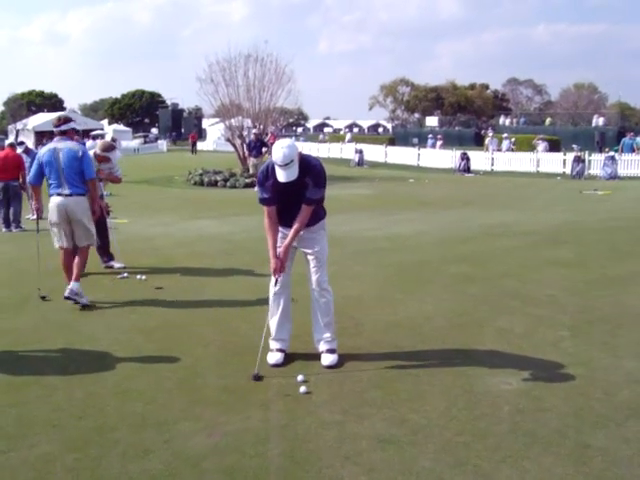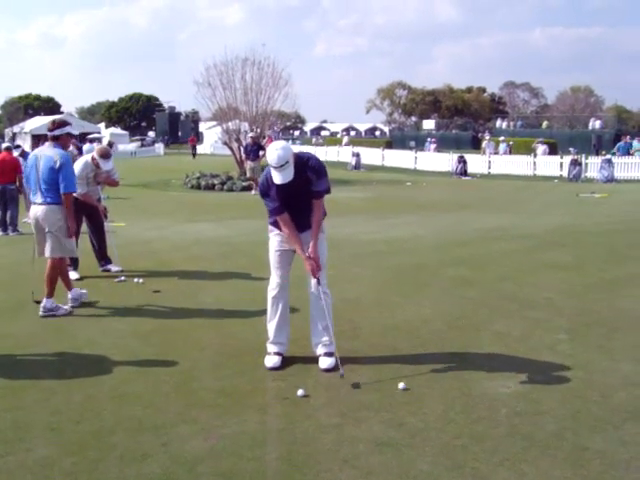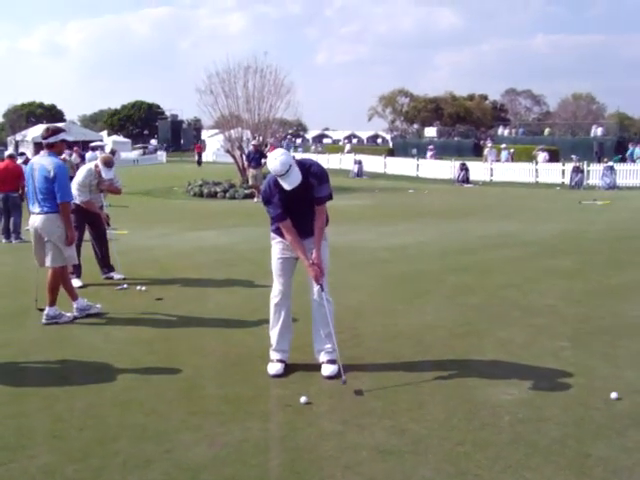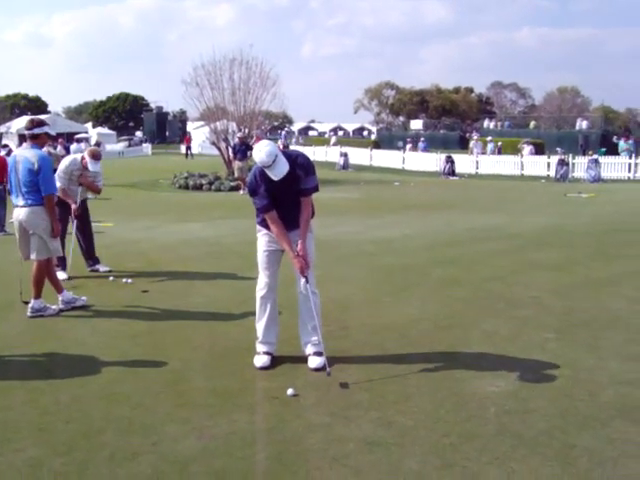
dt=0.7s
person 1, frame 1
left shoulder: (315, 170)
right shoulder: (265, 174)
left elbow: (305, 213)
right elbow: (270, 216)
left wrist: (286, 248)
right wrist: (272, 254)
left hip: (312, 228)
right hip: (281, 229)
left knee: (320, 284)
right knee: (279, 284)
left ankle: (327, 343)
right ankle: (278, 343)
person 1, frame 2
left shoulder: (313, 166)
right shoulder: (266, 182)
left elbow: (318, 207)
right elbow: (285, 223)
left wrist: (313, 245)
right wrist: (303, 257)
left hip: (313, 230)
right hip: (281, 233)
left knee: (319, 286)
right knee: (277, 286)
left ankle: (325, 346)
right ankle: (275, 347)
person 1, frame 3
left shoulder: (316, 172)
right shoulder: (270, 189)
left elbow: (320, 213)
right elbow: (288, 230)
left wrist: (316, 251)
right wrist: (307, 263)
left hip: (314, 237)
right hip: (283, 240)
left knee: (320, 294)
right knee: (280, 294)
left ankle: (326, 354)
right ankle: (278, 354)
person 1, frame 4
left shoulder: (302, 163)
right shoulder: (255, 180)
left elbow: (306, 204)
right elbow: (273, 221)
left wrist: (301, 242)
right wrist: (292, 256)
left hip: (299, 229)
right hip: (269, 232)
left knee: (307, 286)
right knee: (266, 287)
left ankle: (313, 346)
right ankle: (265, 346)
person 2, frame 1
left shoulder: (44, 152)
right shoulder: (79, 149)
left elbow: (34, 181)
right elbow: (90, 180)
left wrist: (37, 201)
right wrist: (95, 202)
left hip: (56, 202)
right hip: (78, 201)
left knee: (66, 249)
right knee: (83, 246)
left ankle: (73, 287)
right ankle: (74, 286)
person 2, frame 2
left shoulder: (33, 155)
right shoulder: (62, 157)
left elbow: (28, 185)
right elbow: (66, 193)
right wrist: (71, 219)
left hip: (36, 209)
right hip: (54, 210)
left knee: (58, 255)
right knee: (55, 257)
left ankle: (73, 293)
right ankle: (48, 304)
person 2, frame 3
left shoulder: (31, 164)
right shoulder: (57, 166)
left elbow: (29, 195)
right elbow: (63, 202)
right wrist: (70, 229)
left hip: (35, 219)
right hip: (52, 219)
left knee: (60, 264)
right knee: (57, 266)
left ankle: (78, 304)
right ankle: (51, 312)
person 2, frame 4
left shoulder: (13, 156)
right shoulder: (41, 158)
left elbow: (12, 188)
right elbow: (48, 195)
right wrist: (55, 221)
left hip: (19, 212)
right hip: (37, 212)
left knee: (45, 257)
right knee: (42, 259)
left ankle: (64, 297)
right ankle: (36, 305)
person 3, frame 1
left shoulder: (110, 160)
left elbow: (118, 179)
left wrist: (107, 176)
right wrist: (101, 203)
left knee: (102, 228)
left ankle: (108, 259)
person 3, frame 2
left shoulder: (106, 164)
right shoulder: (81, 166)
left elbow: (115, 182)
right elbow: (81, 193)
left wrist: (105, 179)
right wrist: (98, 205)
left hip: (94, 198)
right hip: (76, 199)
left knee: (99, 230)
right knee: (73, 233)
left ankle: (105, 262)
right ankle: (72, 268)
person 3, frame 3
left shoulder: (109, 172)
right shoulder: (84, 174)
left elbow: (118, 190)
right elbow: (83, 200)
left wrist: (107, 187)
right wrist: (100, 213)
left hip: (96, 207)
right hip: (78, 207)
left knee: (101, 239)
right knee: (76, 241)
left ankle: (107, 270)
right ankle: (75, 276)
person 3, frame 4
left shoulder: (95, 168)
right shoulder: (68, 163)
left elbow: (98, 190)
right elbow: (60, 188)
left wrist: (87, 182)
right wrist: (72, 204)
left hip: (80, 200)
right hip: (61, 200)
left knee: (86, 232)
right knee: (59, 233)
left ankle: (93, 263)
right ankle: (60, 268)
